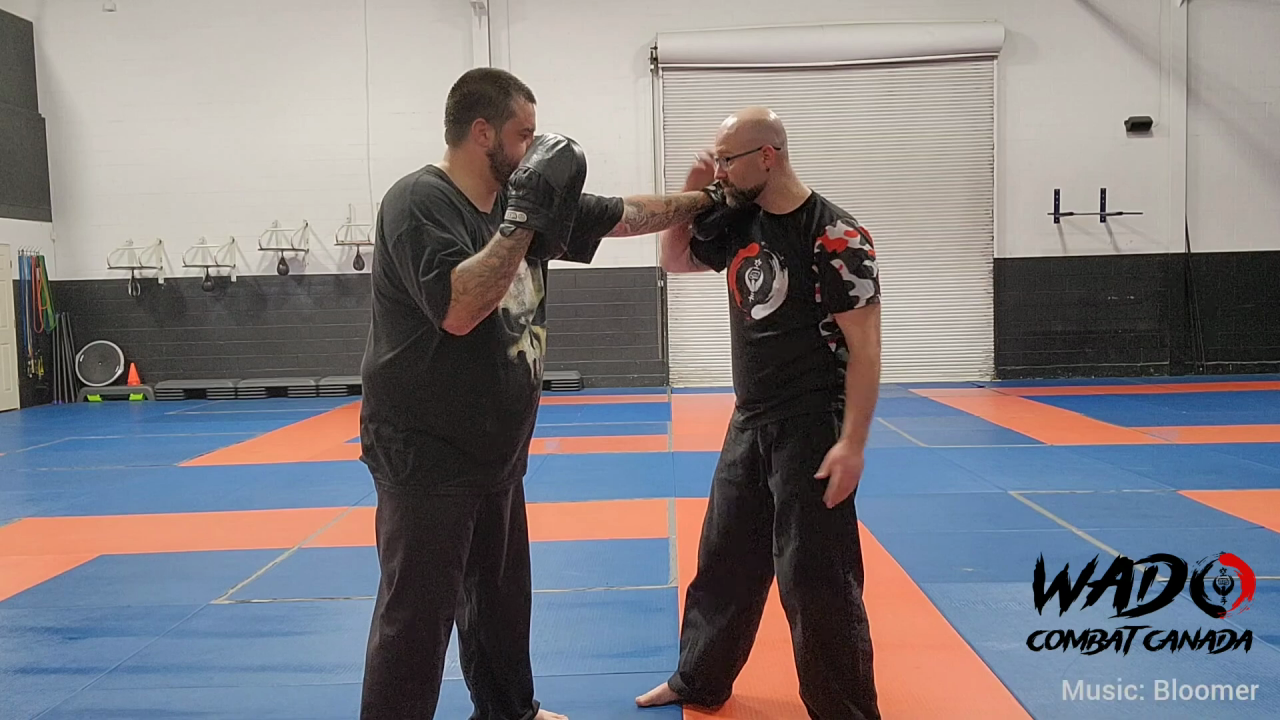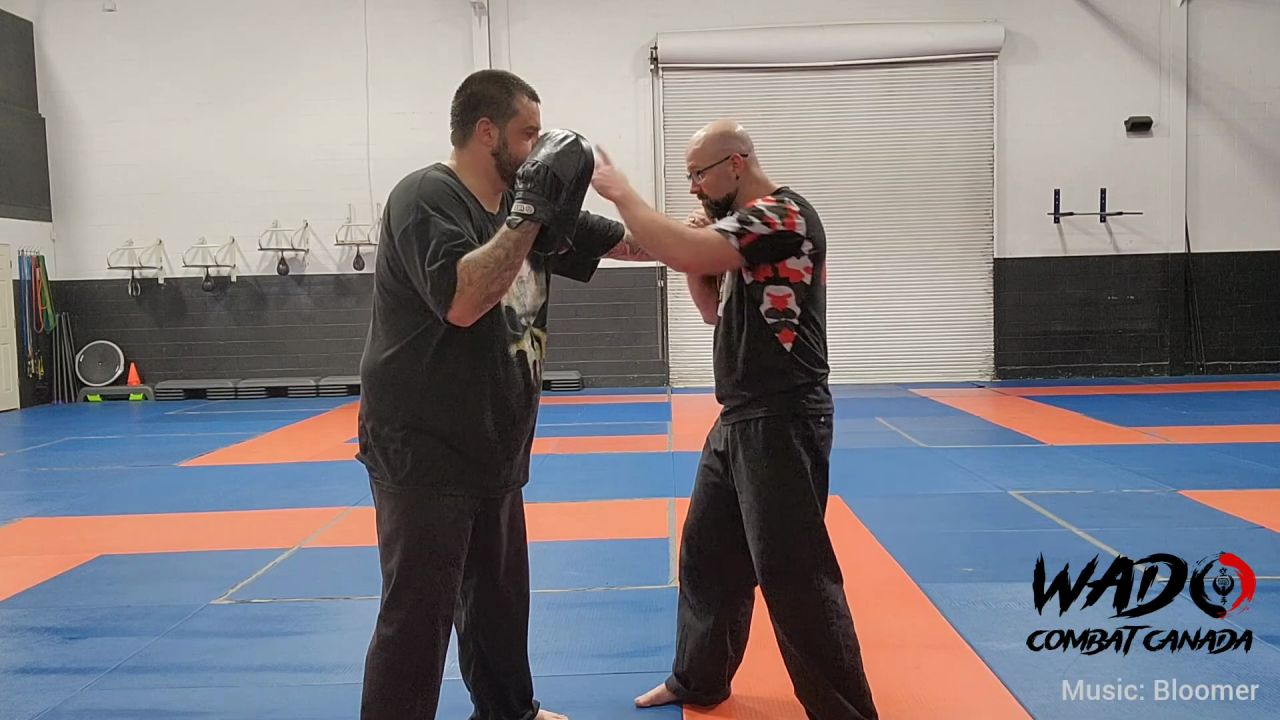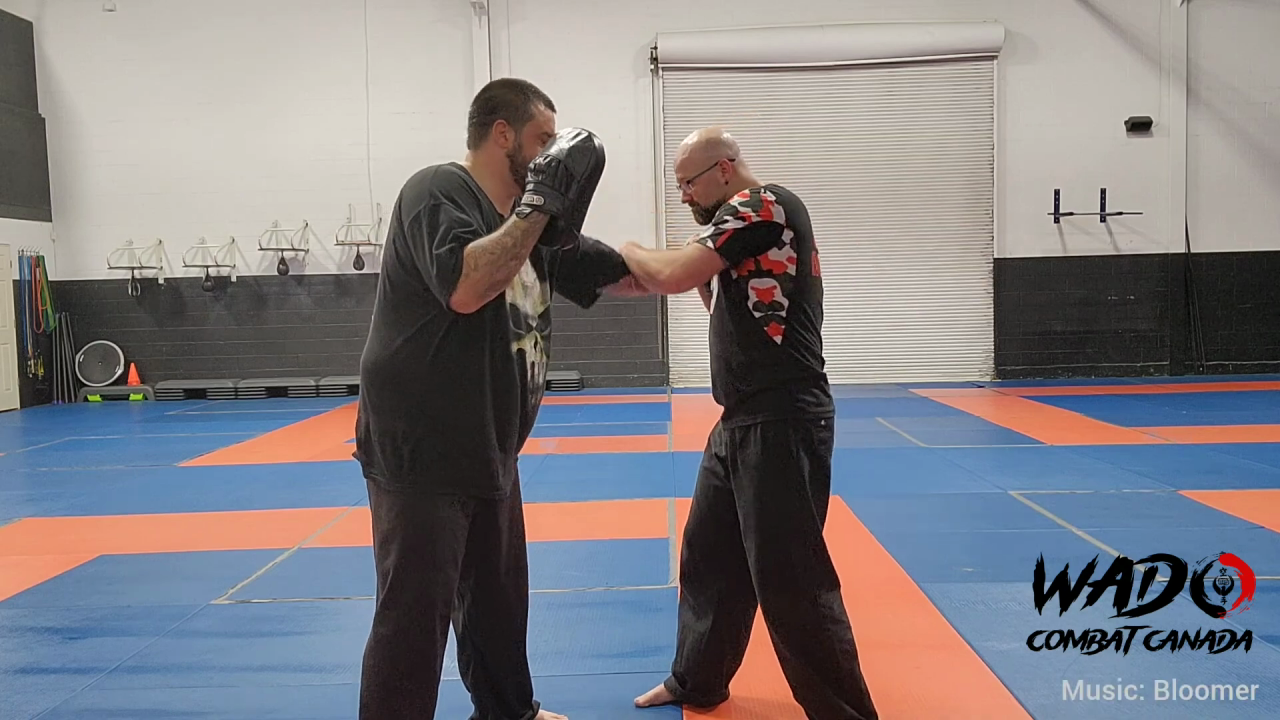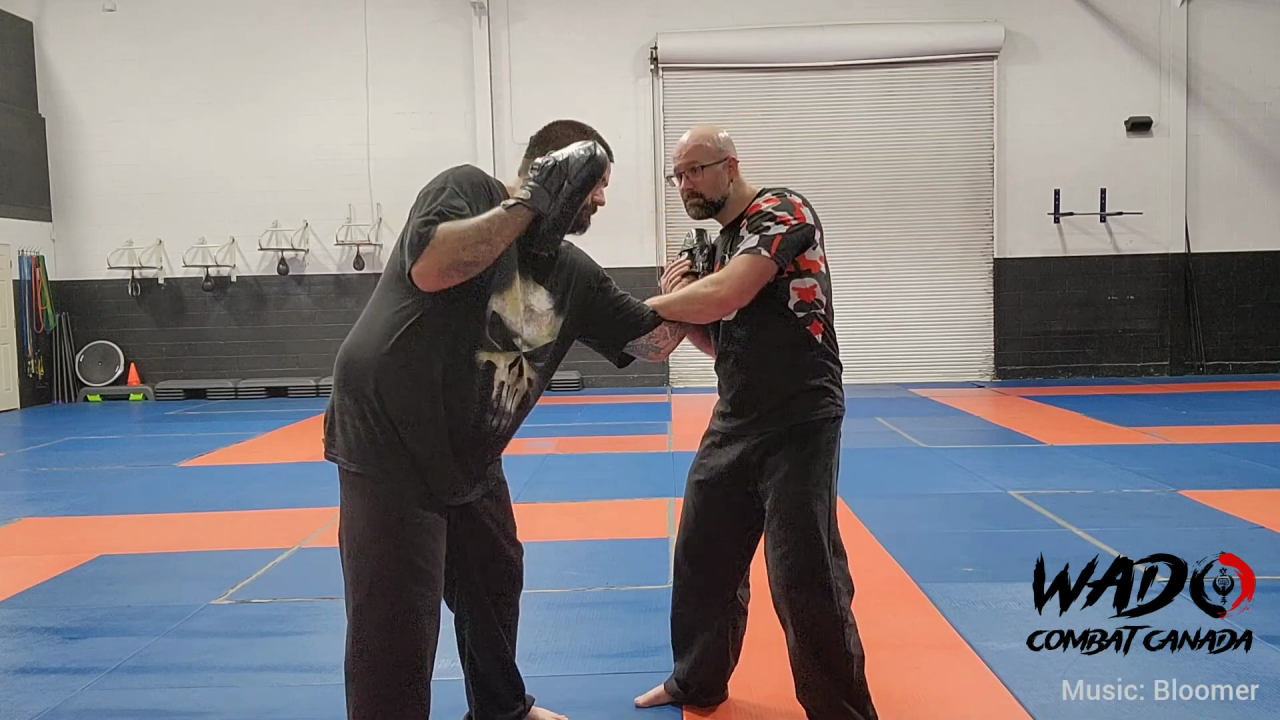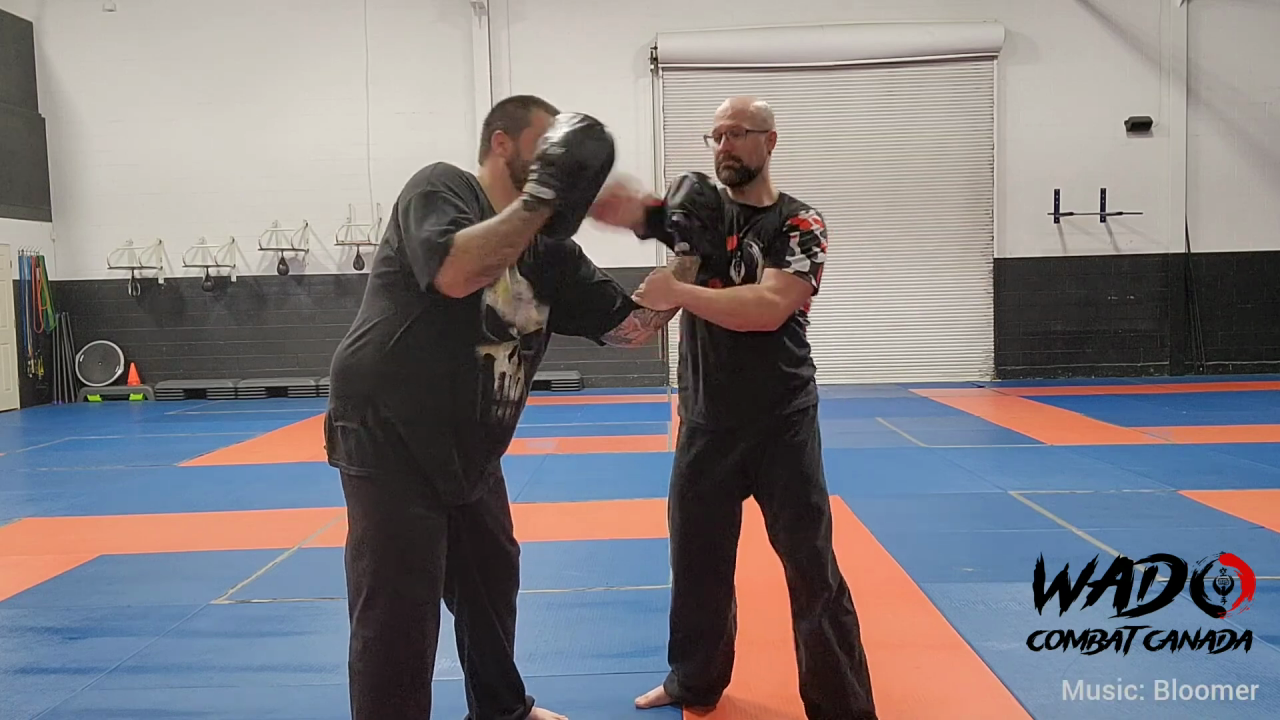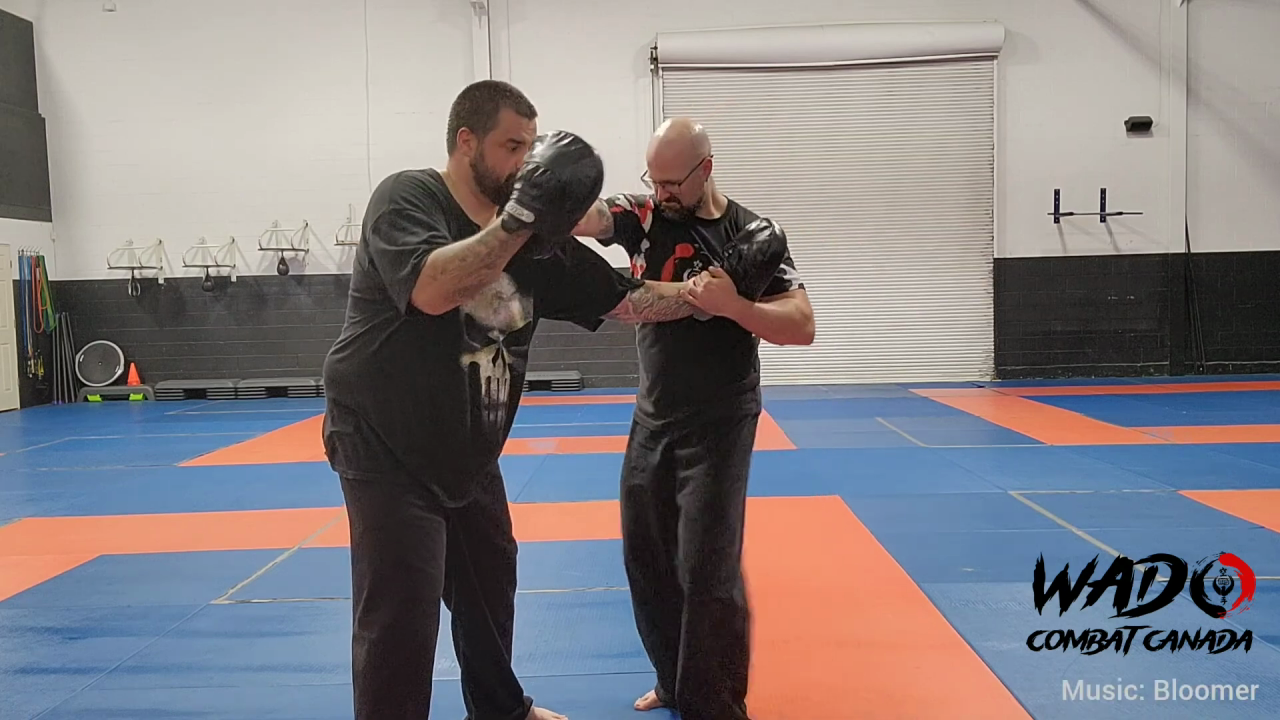
dt=0.7s
person 1, frame 1
left shoulder: (517, 198)
right shoulder: (418, 202)
left elbow: (621, 215)
right elbow: (459, 310)
left wrist: (700, 200)
right wrist: (522, 220)
left hip: (493, 449)
right hip: (426, 453)
left knee: (502, 595)
right knee: (418, 614)
person 1, frame 2
left shoulder: (522, 204)
right shoulder: (425, 197)
left elbow: (618, 238)
right elbow: (462, 301)
right wrist: (529, 213)
left hip: (492, 451)
right hip: (423, 454)
left knee: (500, 598)
right knee: (417, 615)
person 1, frame 3
left shoulder: (530, 216)
right shoulder: (438, 190)
left elbow: (625, 272)
right elbow: (466, 289)
right wrist: (539, 205)
left hip: (488, 450)
right hip: (420, 450)
left knee: (500, 596)
right knee: (414, 615)
person 1, frame 4
left shoulder: (573, 272)
right shoulder: (465, 187)
left elbow: (654, 337)
right elbow: (430, 269)
right wrist: (528, 203)
left hip: (469, 451)
right hip: (388, 436)
left knee: (495, 585)
right knee: (395, 617)
person 1, frame 5
left shoulder: (551, 250)
right shoulder: (441, 187)
left elbow: (630, 323)
right elbow: (455, 274)
left wrist: (688, 267)
right wrist: (541, 195)
left hip: (468, 451)
right hip: (389, 442)
left knee: (491, 586)
right knee: (398, 617)
person 1, frame 6
left shoulder: (533, 236)
right shoulder: (407, 198)
left elbow: (628, 300)
right elbow: (432, 291)
right wrist: (519, 219)
left hip: (470, 453)
right hip: (388, 451)
left knee: (489, 590)
right knee: (399, 619)
person 2, frame 1
left shoulder: (834, 233)
right shoulder: (741, 220)
left elbow: (864, 345)
right elbow: (674, 259)
left wrist: (852, 442)
right wrist: (689, 196)
left hip: (811, 430)
right hip: (749, 424)
left knee: (816, 580)
right knee: (724, 561)
person 2, frame 2
left shoulder: (784, 214)
right shoulder: (740, 224)
left elbow: (680, 250)
right elbow: (718, 312)
left wrist: (619, 191)
right wrist: (697, 264)
left hip: (782, 423)
right hip: (741, 419)
left knee: (794, 573)
right knee: (707, 554)
person 2, frame 3
left shoulder: (765, 206)
right shoulder: (744, 228)
left elbow: (672, 275)
left wrist: (630, 251)
right wrist: (707, 276)
left hip: (782, 423)
right hip: (744, 421)
left knee: (789, 578)
right knee: (709, 557)
person 2, frame 4
left shoulder: (781, 211)
right shoulder: (716, 245)
left elbow: (727, 295)
left wrist: (656, 305)
right wrist: (681, 296)
left hip: (799, 425)
right hip: (733, 423)
left knee: (805, 578)
right knee: (702, 558)
person 2, frame 5
left shoulder: (801, 224)
right shoulder: (696, 208)
left elbow: (769, 309)
right elbow: (611, 206)
left wrist: (677, 291)
left hip: (782, 422)
right hip: (707, 422)
left knee: (811, 566)
right knee: (696, 560)
person 2, frame 6
left shoulder: (752, 234)
right shoulder: (646, 215)
left elbow: (802, 326)
right elbow: (583, 217)
left wrist: (734, 305)
left hip: (720, 423)
right hip: (654, 418)
left knee: (708, 567)
right knee: (648, 560)
